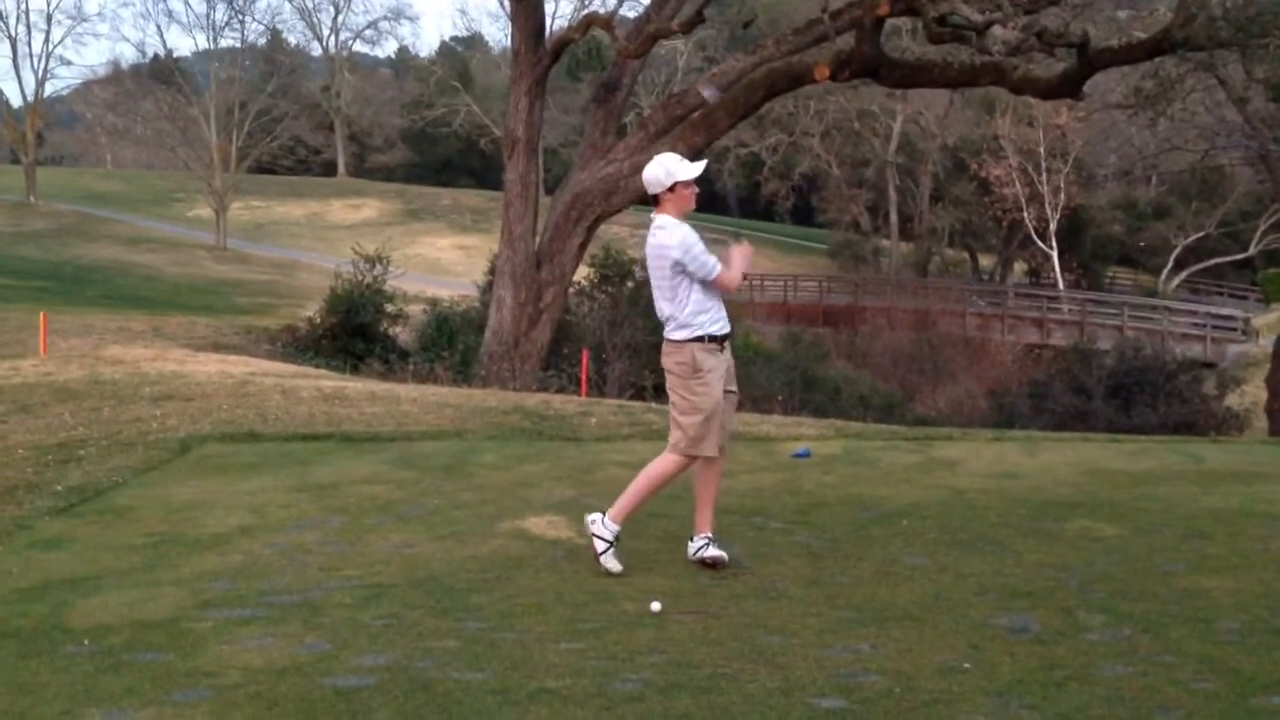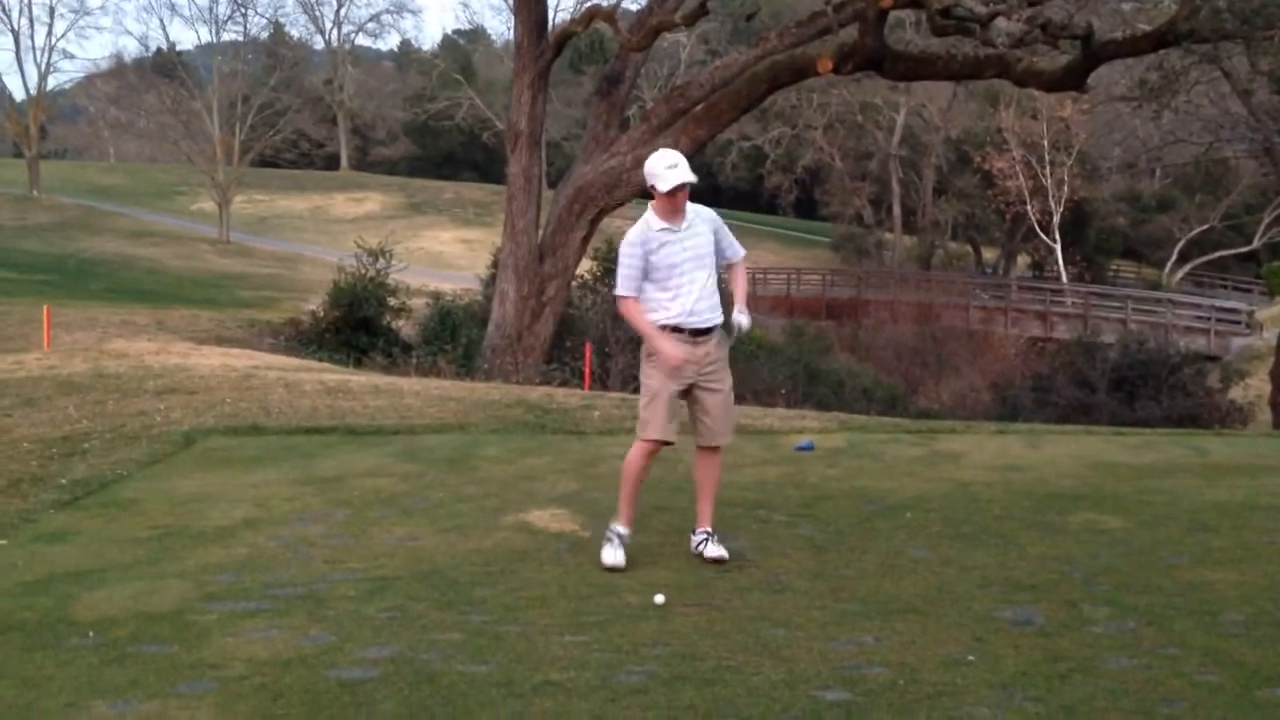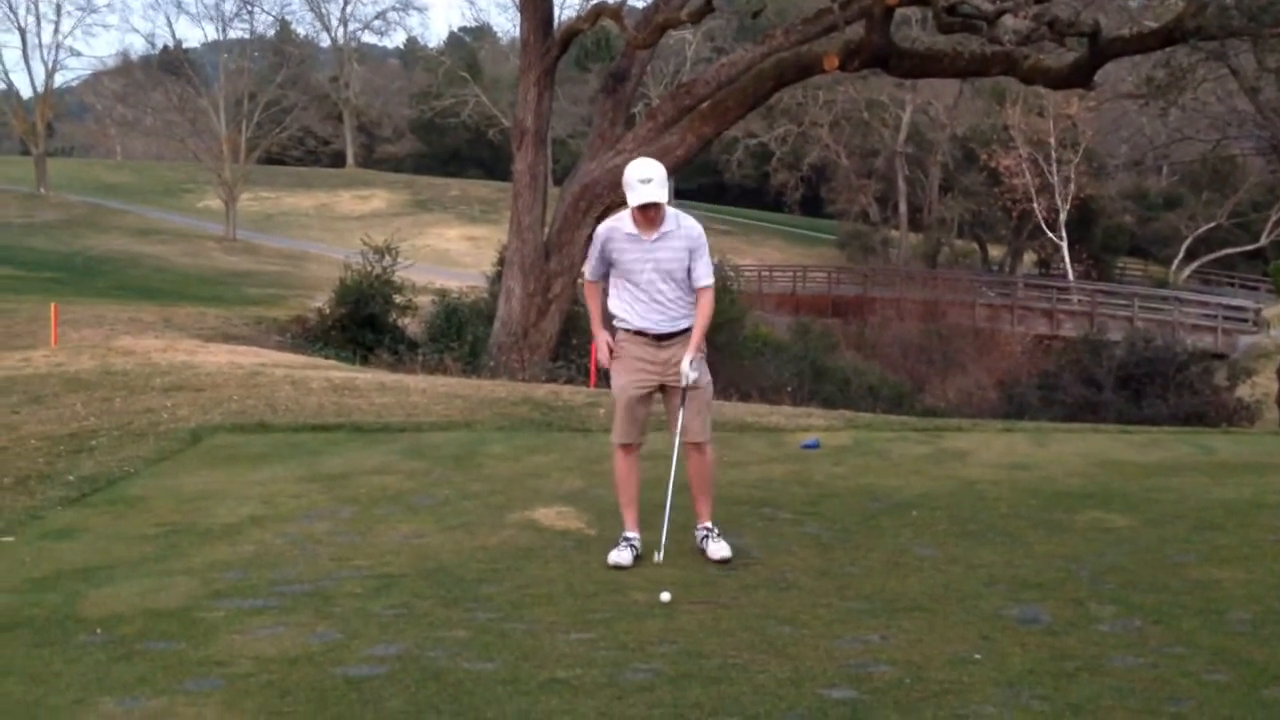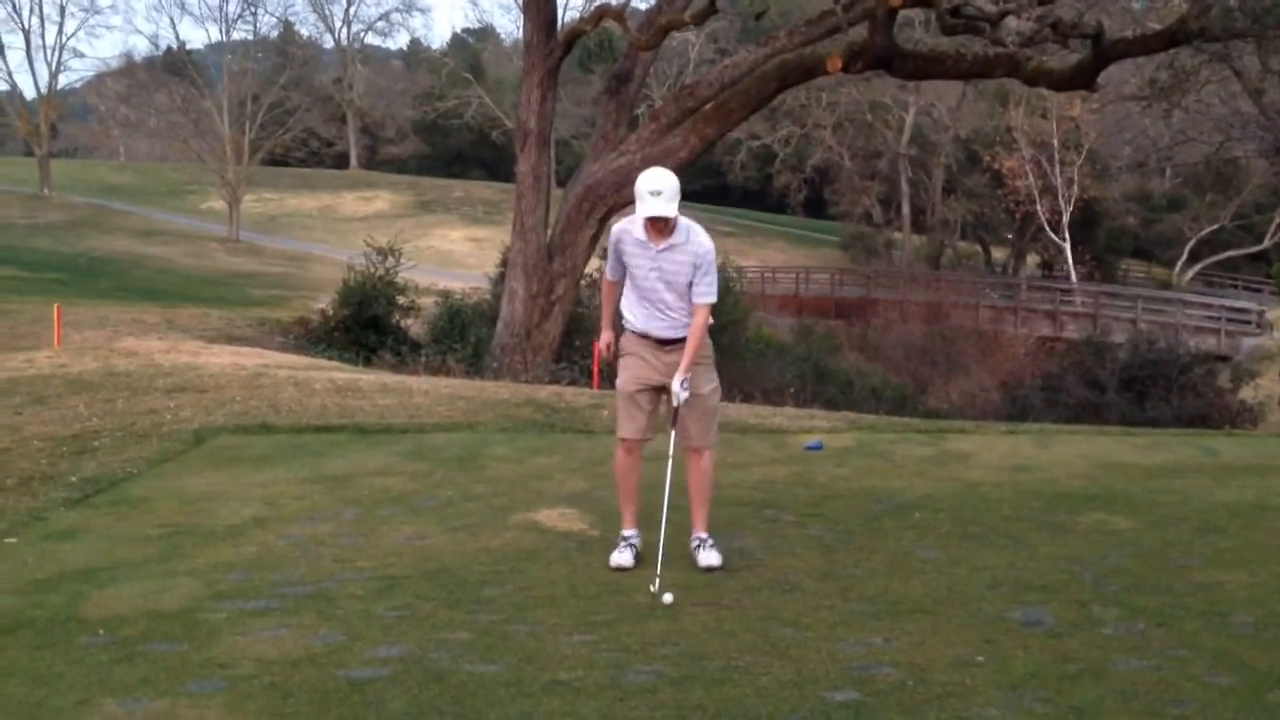
dt=0.4s
person 1, frame 1
left shoulder: (668, 233)
right shoulder: (677, 238)
right elbow: (727, 282)
left wrist: (725, 262)
right wrist: (740, 257)
left hip: (712, 349)
right hip: (694, 353)
left knee: (714, 447)
right knee: (684, 451)
left ankle: (702, 537)
right ankle: (609, 521)
person 1, frame 2
left shoulder: (707, 219)
right shoulder: (638, 238)
left elbow: (735, 260)
right elbow: (627, 302)
left wrist: (740, 305)
right wrist: (661, 343)
left hip: (711, 343)
right hip: (666, 347)
left knee: (712, 442)
right knee: (650, 441)
left ankle: (703, 532)
right ankle: (619, 528)
person 1, frame 3
left shoulder: (689, 231)
right shoulder: (609, 232)
left elbow: (705, 293)
right elbow: (592, 280)
left wrist: (694, 349)
right wrist: (599, 332)
left hip: (682, 344)
right hip: (632, 346)
left knee: (697, 439)
right knee: (626, 443)
left ankle: (705, 526)
right ankle: (631, 535)
person 1, frame 4
left shoulder: (700, 245)
right shoulder: (621, 233)
left elbow: (701, 312)
left wrist: (683, 371)
right wrist: (606, 327)
left hip: (689, 347)
right hip: (639, 346)
left knee: (699, 445)
right knee: (628, 441)
left ankle: (701, 535)
right ankle: (629, 533)
